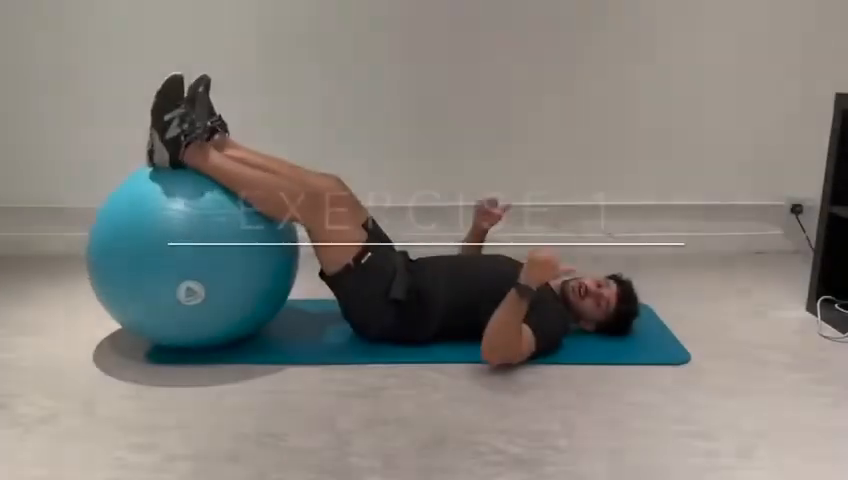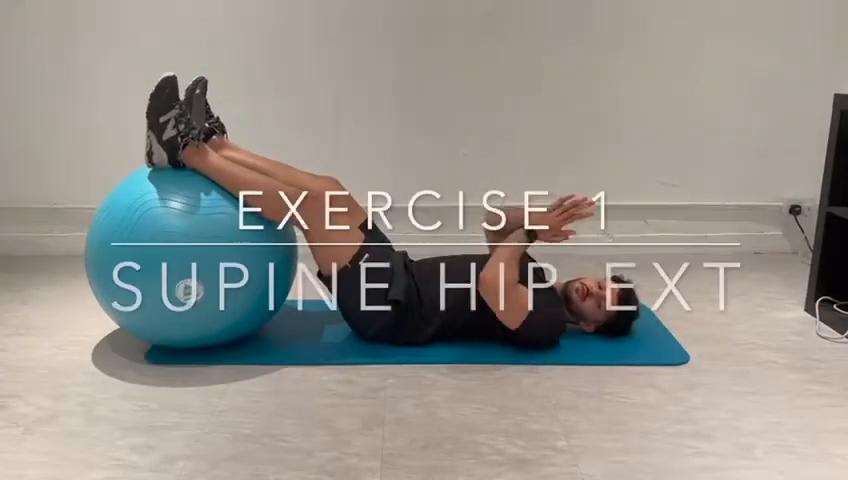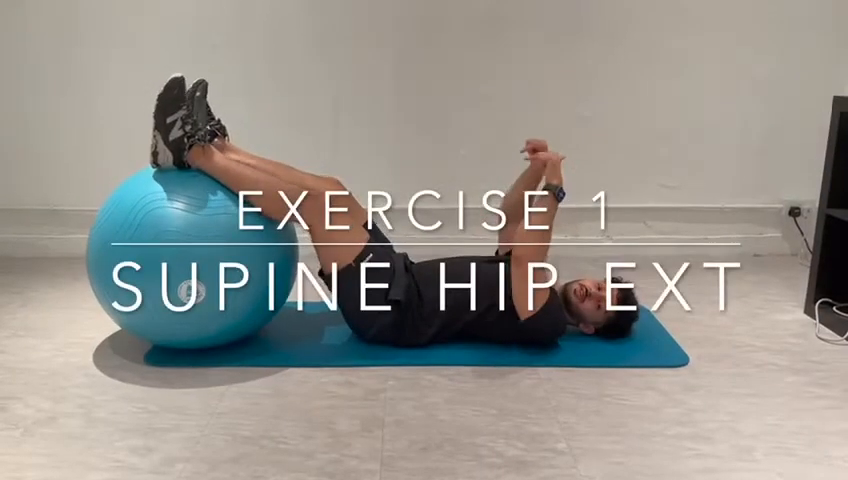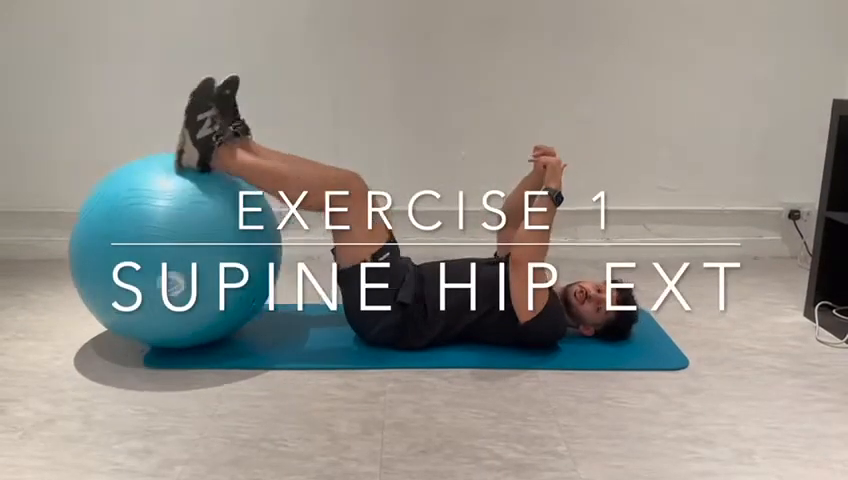
dt=0.7s
person 1, frame 1
left shoulder: (550, 323)
right shoulder: (542, 292)
left elbow: (495, 352)
left wrist: (525, 288)
right wrist: (480, 229)
left hip: (393, 309)
right hip: (402, 278)
left knee: (320, 200)
right knee: (327, 190)
left ankle: (188, 151)
right ankle: (215, 142)
person 1, frame 2
left shoulder: (545, 323)
right shoulder: (536, 278)
left elbow: (489, 284)
right elbow: (496, 227)
left wrist: (531, 230)
right wrist: (540, 222)
left hip: (391, 310)
right hip: (400, 277)
left knee: (315, 203)
right knee: (326, 191)
left ankle: (187, 151)
right ankle: (214, 142)
person 1, frame 3
left shoulder: (545, 321)
right shoulder: (533, 289)
left elbow: (524, 256)
right elbow: (510, 221)
left wrist: (553, 191)
right wrist: (536, 169)
left hip: (390, 312)
right hip: (399, 281)
left knee: (322, 200)
right knee: (327, 192)
left ankle: (190, 152)
right ankle: (215, 145)
person 1, frame 4
left shoulder: (547, 324)
right shoulder: (540, 293)
left elbow: (525, 258)
right elbow: (510, 222)
left wrist: (552, 195)
right wrist: (537, 175)
left hip: (391, 313)
right hip: (403, 287)
left knee: (346, 191)
right knee: (341, 187)
left ankle: (217, 152)
right ankle: (234, 143)
